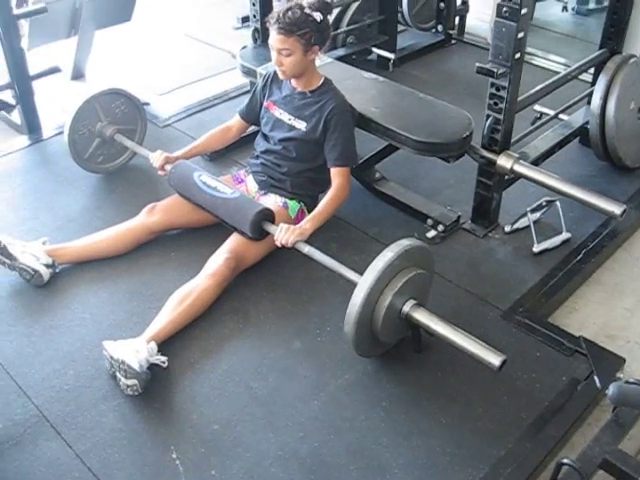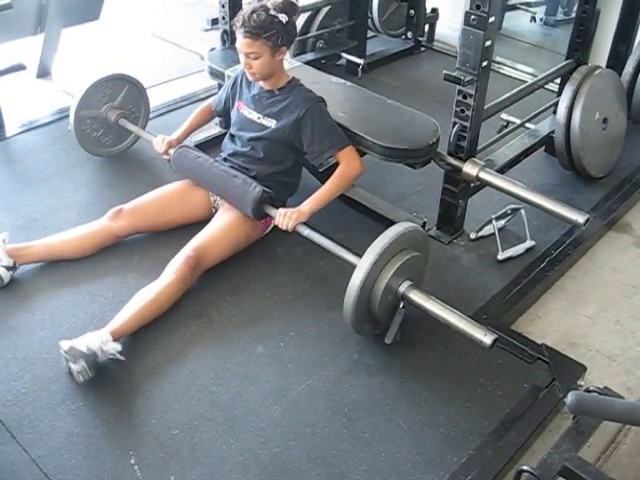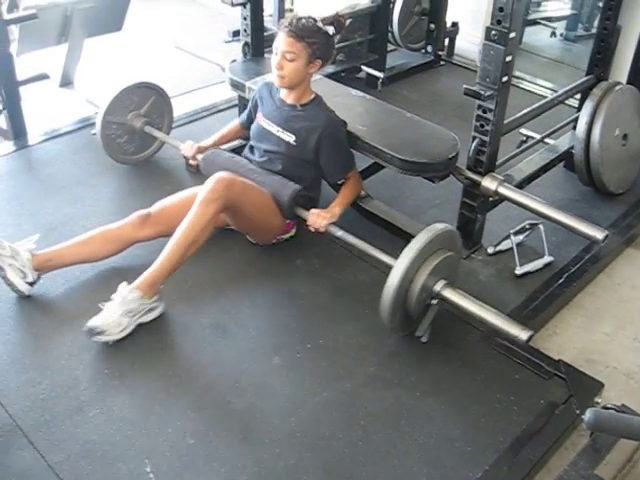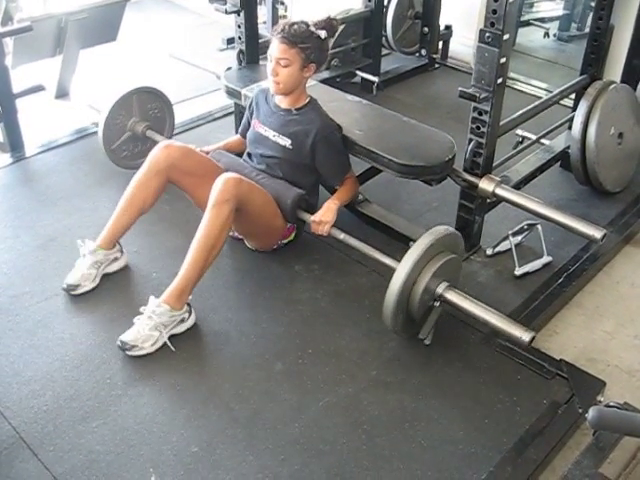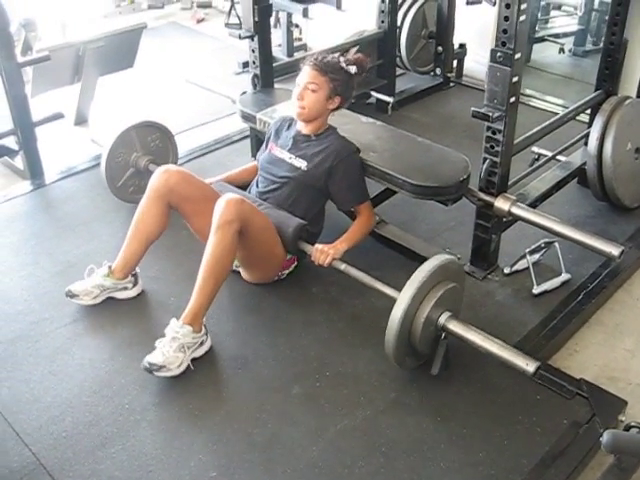
dt=1s
person 1, frame 1
left shoulder: (333, 108)
right shoulder: (272, 81)
left elbow: (340, 184)
right elbow: (233, 129)
left wrist: (305, 228)
right wrist: (176, 156)
left hip: (287, 200)
right hip: (248, 179)
left knee: (225, 262)
right knee: (153, 215)
left ankle: (142, 349)
right ankle: (45, 258)
person 1, frame 2
left shoulder: (305, 106)
right shoulder: (242, 80)
left elbow: (352, 164)
right elbow: (210, 107)
left wrist: (303, 209)
right wrist: (176, 138)
left knee: (188, 262)
right knee: (120, 217)
left ankle: (102, 342)
person 1, frame 3
left shoulder: (324, 124)
right shoulder: (266, 91)
left elbow: (353, 179)
left wrist: (330, 212)
right wrist: (205, 146)
left hip: (278, 215)
right hip: (233, 194)
left knee: (222, 183)
right knee: (143, 221)
left ankle: (142, 294)
right ankle: (31, 263)
person 1, frame 4
left shoulder: (319, 127)
right shoulder: (261, 98)
left elbow: (349, 182)
left wrist: (331, 206)
right wrist: (206, 152)
left hip: (276, 221)
right hip: (235, 202)
left knee: (229, 184)
right knee: (167, 153)
left ankle: (173, 307)
right ankle: (105, 250)
person 1, frame 5
left shoulder: (339, 152)
right shoulder: (282, 126)
left elbow: (366, 214)
left wrist: (338, 246)
right wrist: (210, 182)
left hip: (275, 253)
right hip: (235, 233)
left knee: (231, 204)
right knee: (168, 178)
left ankle: (189, 331)
right ankle: (119, 276)
